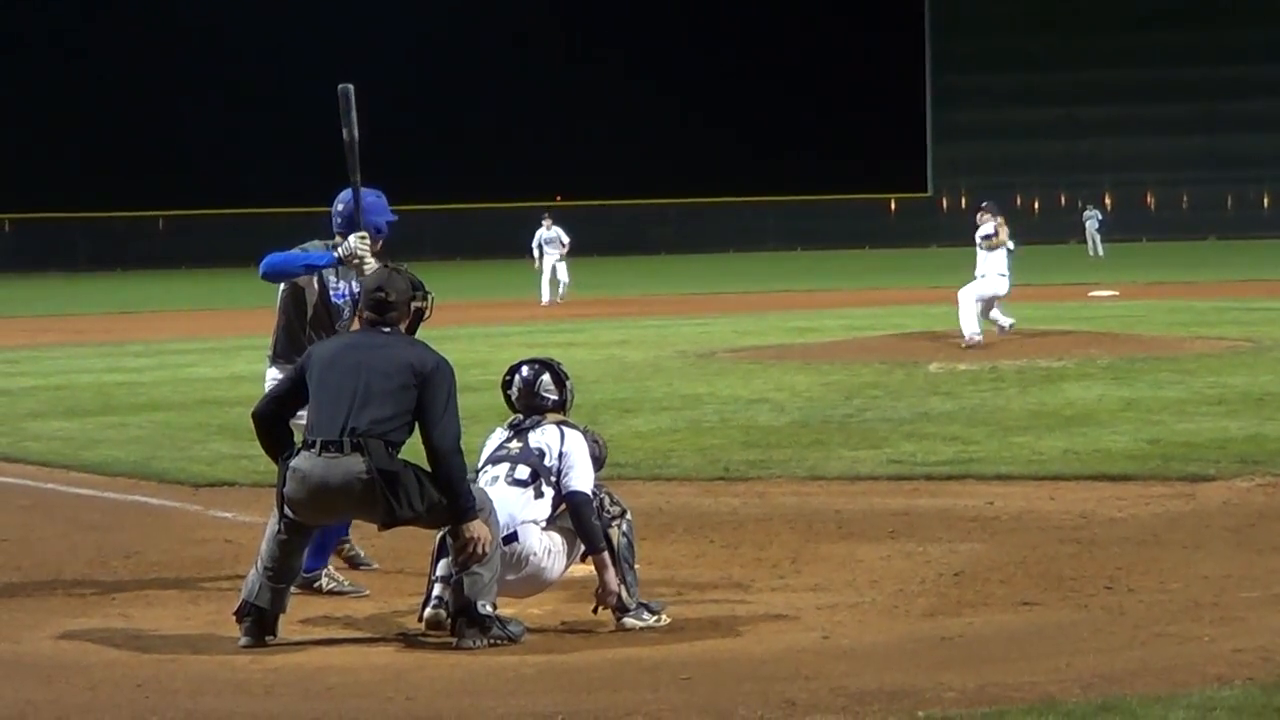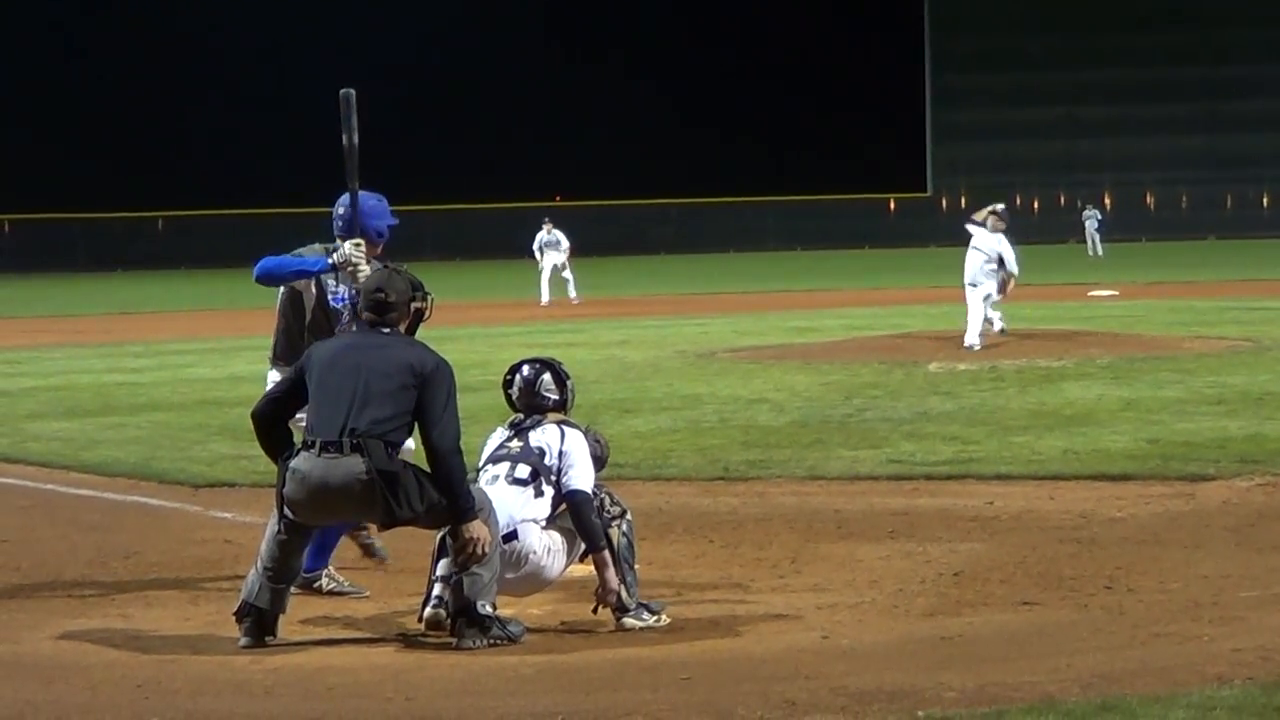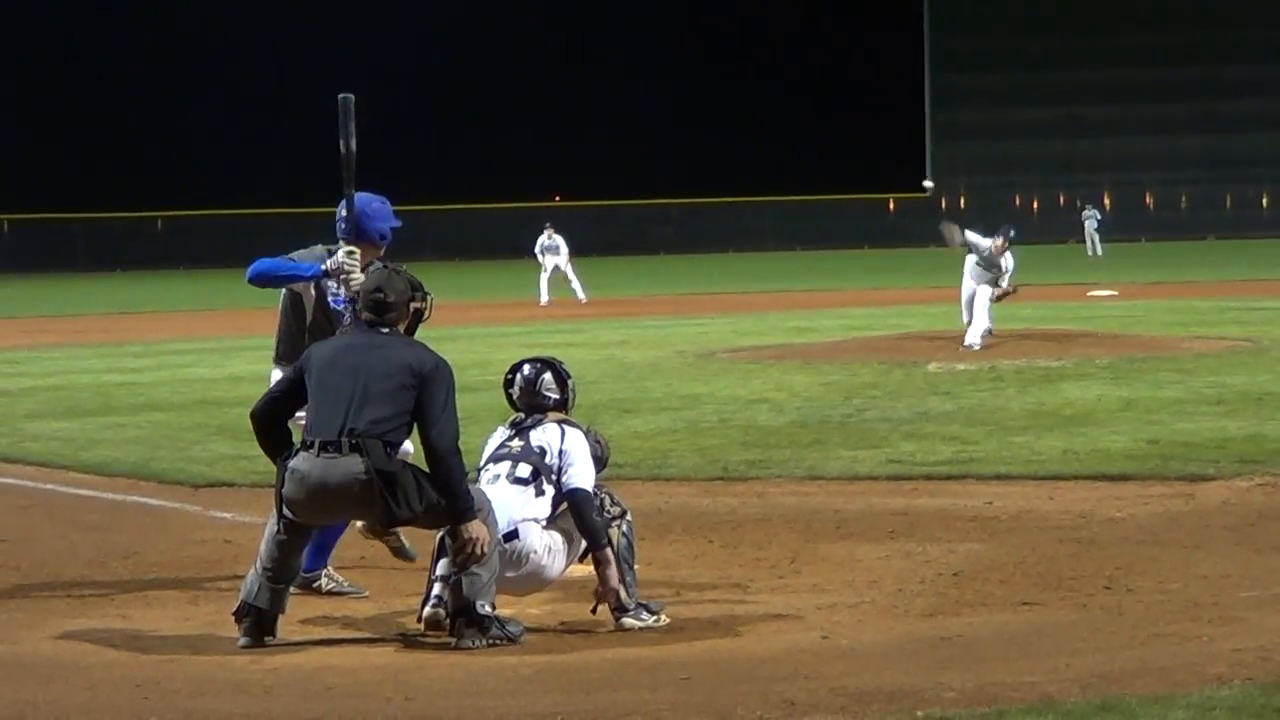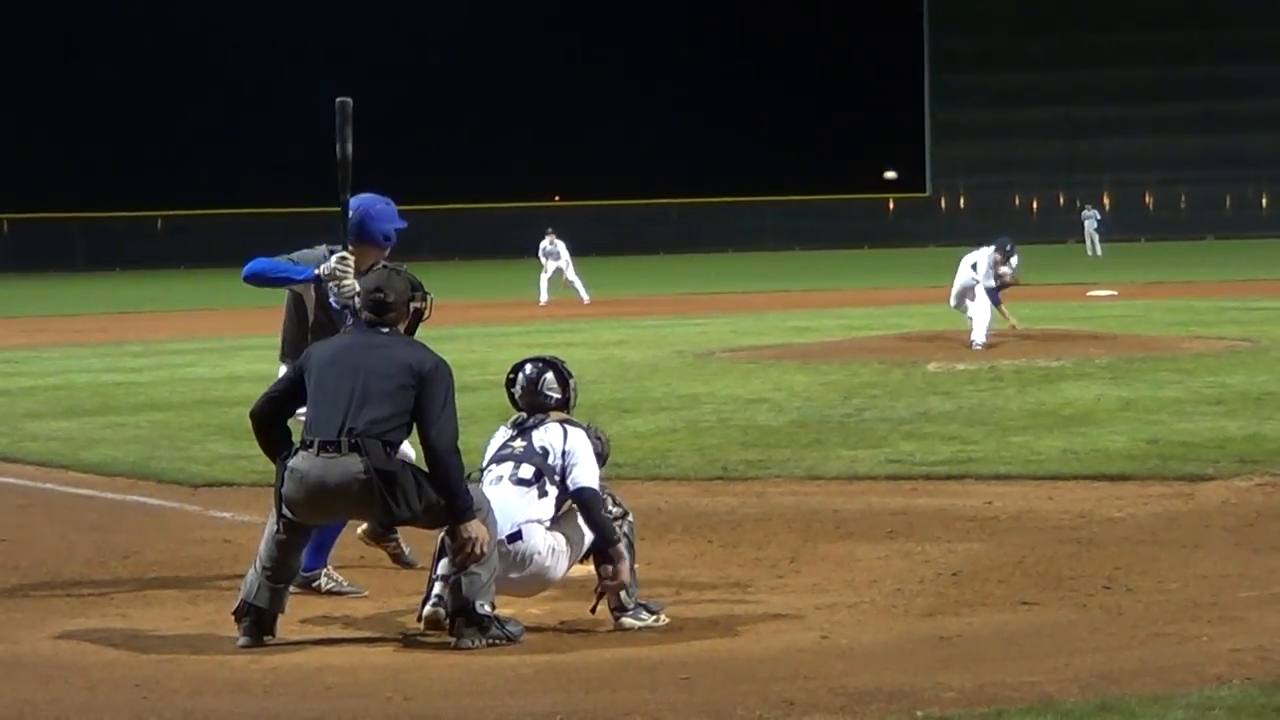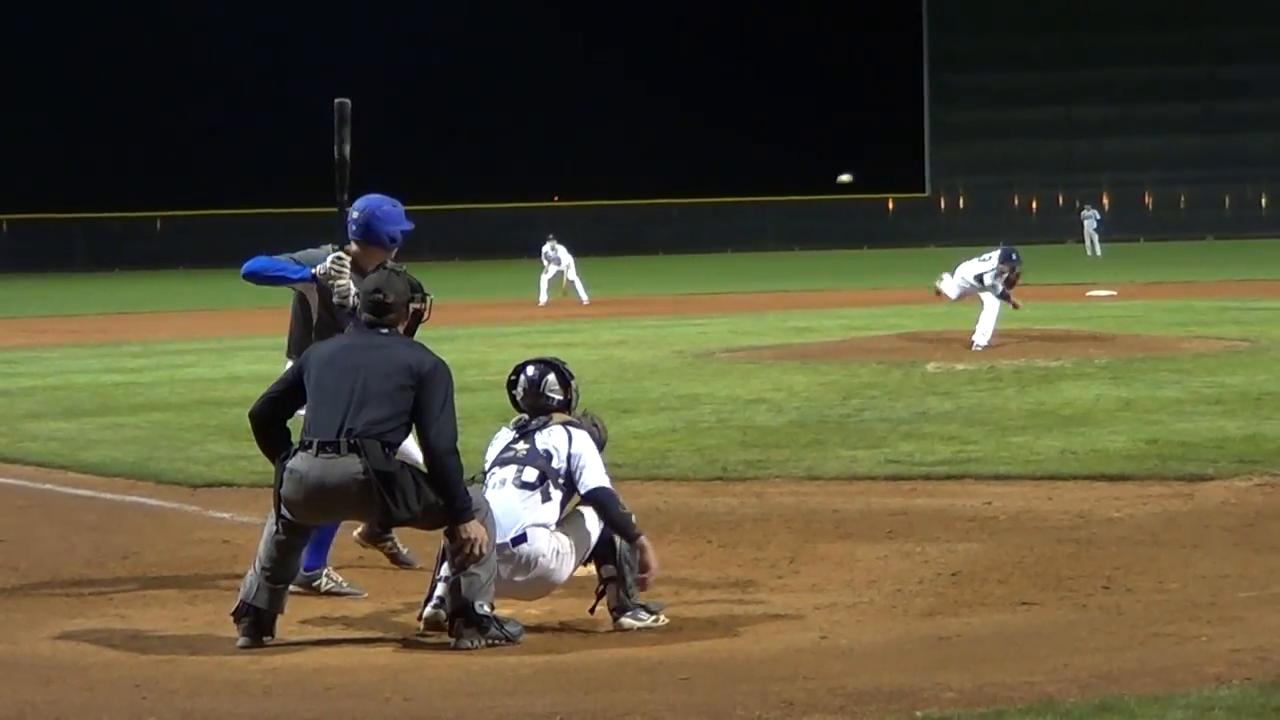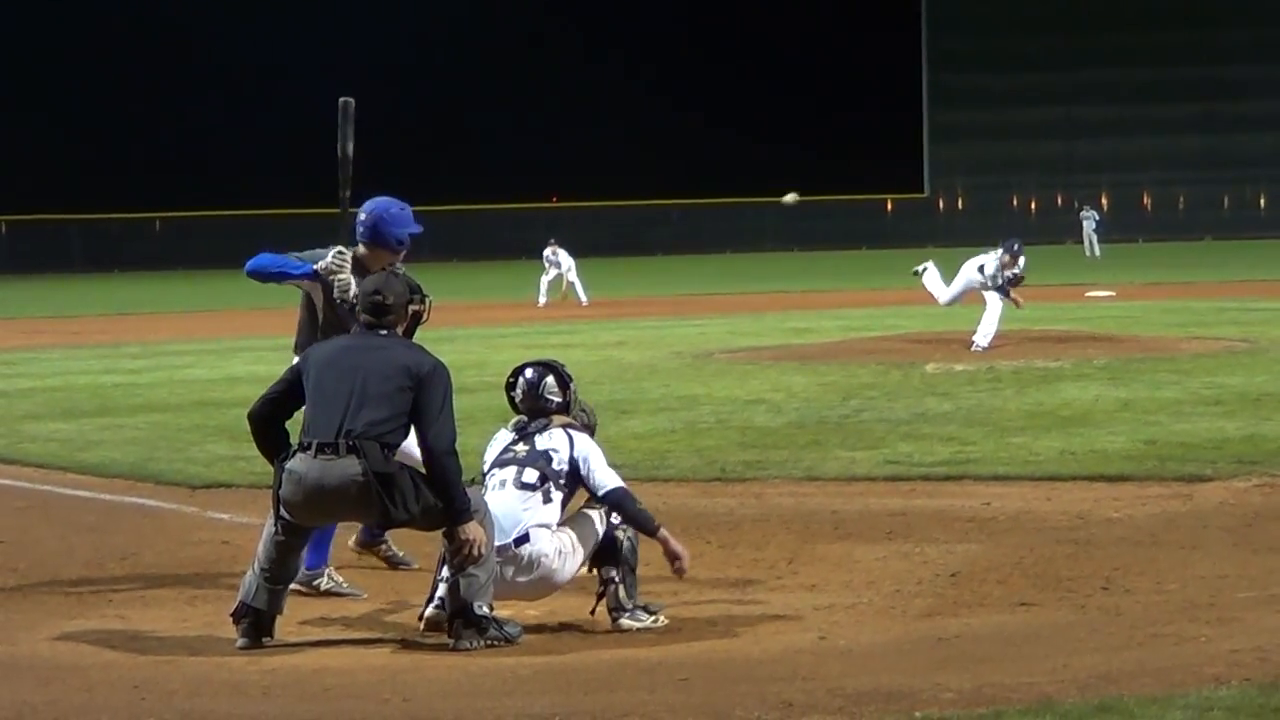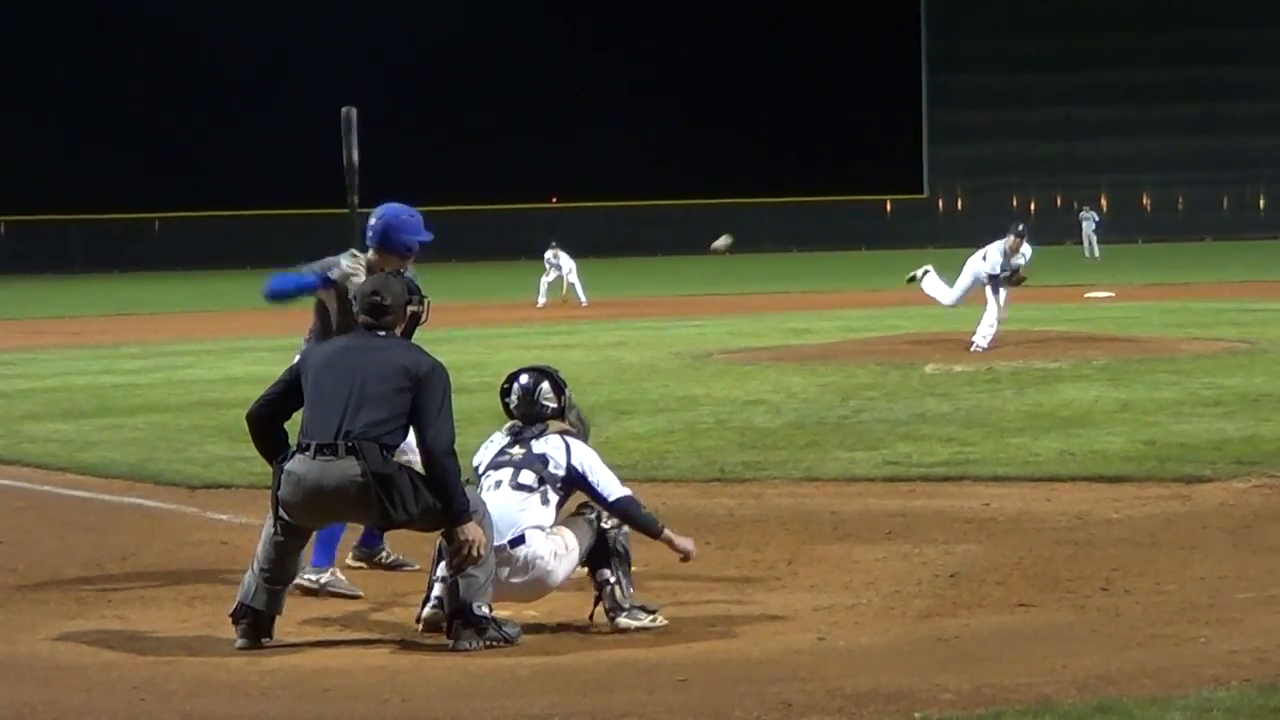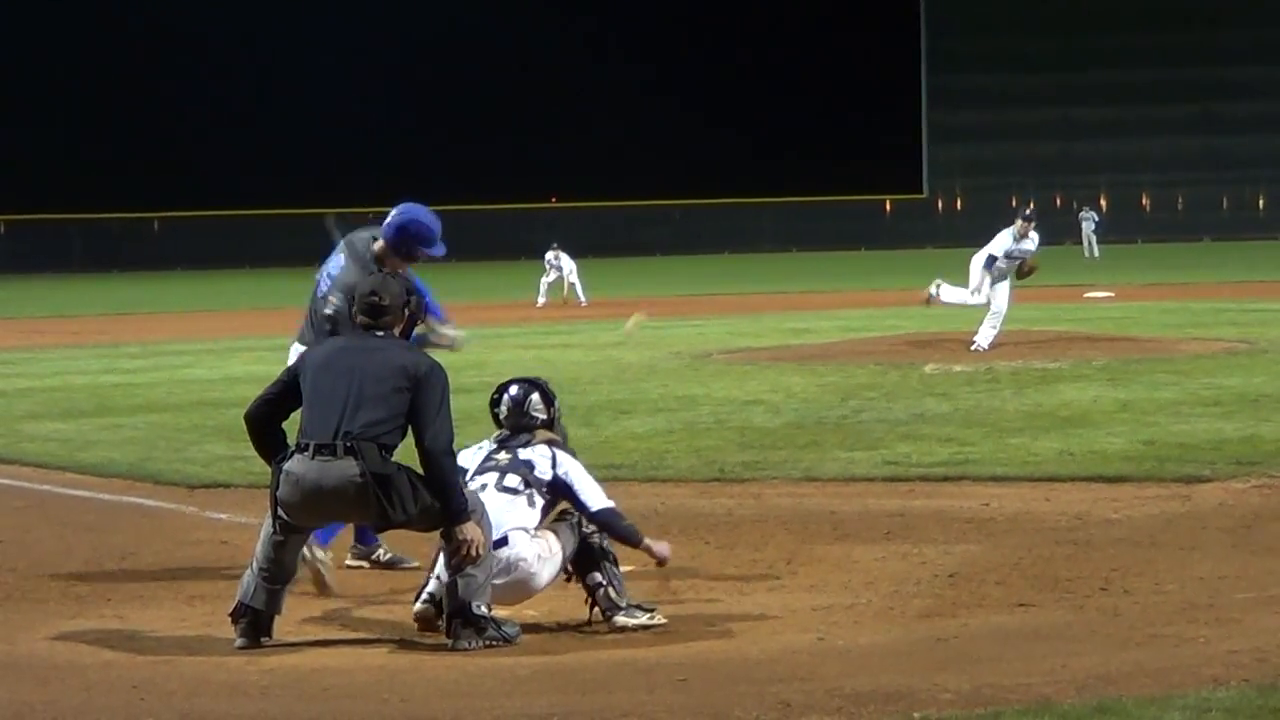
dt=0.1s
person 1, frame 1
left shoulder: (362, 266)
right shoulder: (314, 257)
right elbow: (269, 267)
right wrist: (337, 257)
left ankle: (337, 537)
right ankle: (312, 571)
person 1, frame 2
left shoulder: (364, 267)
right shoulder: (311, 260)
right elbow: (263, 271)
right wrist: (331, 263)
left knee: (399, 445)
left ankle: (354, 522)
right ankle: (312, 572)
person 1, frame 3
left shoulder: (371, 273)
right shoulder: (312, 261)
right elbow: (256, 272)
left wrist: (360, 292)
right wrist: (323, 272)
left knee: (398, 452)
right ankle: (311, 572)
person 1, frame 4
right shoulder: (313, 261)
right elbow: (252, 271)
left wrist: (357, 296)
right wrist: (318, 275)
left knee: (401, 458)
left ankle: (381, 529)
right ankle: (310, 572)
person 1, frame 5
right shoulder: (319, 260)
right elbow: (252, 268)
left wrist: (353, 297)
right wrist: (313, 275)
left knee: (410, 458)
left ankle: (377, 532)
right ankle: (311, 572)
person 1, frame 6
left shoulder: (393, 275)
right shoulder: (325, 261)
right elbow: (255, 266)
left wrist: (354, 294)
right wrist: (316, 272)
left knee: (408, 457)
left ankle: (371, 537)
right ankle: (312, 572)
person 1, frame 7
left shoulder: (403, 273)
right shoulder: (336, 269)
right elbow: (273, 289)
right wrist: (330, 280)
left knee: (408, 460)
left ankle: (371, 548)
right ankle: (317, 572)
person 1, frame 8
left shoulder: (366, 240)
right shoulder: (357, 282)
left elbow: (411, 283)
left wrist: (437, 323)
right wrist: (426, 335)
left ankle: (366, 546)
right ankle: (317, 546)
person 2, frame 1
left shoulder: (322, 350)
right shoulder: (427, 361)
left elbow: (266, 414)
right elbow: (443, 446)
left wrist: (293, 469)
right wrist: (468, 516)
left hip: (309, 477)
right hip: (372, 477)
left knee: (289, 514)
right knee: (478, 507)
left ankle: (255, 619)
right ankle: (476, 619)
person 2, frame 2
left shoulder: (322, 350)
right shoulder: (427, 361)
left elbow: (265, 414)
right elbow: (443, 447)
left wrist: (293, 469)
right wrist: (467, 516)
left hip: (309, 479)
right hip: (371, 478)
left knee: (289, 515)
right knee: (477, 508)
left ankle: (255, 619)
right ankle: (475, 619)
person 2, frame 3
left shoulder: (321, 350)
right shoulder: (426, 361)
left elbow: (264, 414)
right elbow: (442, 446)
left wrist: (292, 469)
right wrist: (466, 517)
left hip: (308, 477)
right hip: (370, 478)
left knee: (288, 515)
right knee: (476, 507)
left ankle: (255, 619)
right ankle: (475, 619)
person 2, frame 4
left shoulder: (321, 350)
right shoulder: (425, 361)
left elbow: (263, 414)
right elbow: (441, 446)
left wrist: (291, 468)
right wrist: (465, 517)
left hip: (307, 477)
right hip: (369, 478)
left knee: (287, 514)
right knee: (475, 507)
left ankle: (254, 619)
right ankle: (474, 619)
person 2, frame 5
left shoulder: (321, 351)
right shoulder: (424, 362)
left elbow: (263, 414)
right elbow: (439, 447)
right wrist: (464, 517)
left hip: (305, 478)
right hip: (369, 478)
left knee: (287, 515)
right knee: (473, 507)
left ankle: (253, 620)
right ankle: (474, 620)
person 2, frame 6
left shoulder: (319, 352)
right shoulder: (423, 364)
left elbow: (261, 415)
right elbow: (438, 448)
right wrist: (463, 518)
left hip: (304, 479)
right hip: (367, 479)
left knee: (285, 515)
right knee: (472, 509)
left ankle: (252, 621)
right ankle: (473, 620)
person 2, frame 7
left shoulder: (318, 353)
right shoulder: (422, 364)
left elbow: (260, 416)
right elbow: (437, 449)
right wrist: (462, 518)
left hip: (303, 480)
right hip: (366, 480)
left knee: (285, 514)
right knee: (472, 510)
left ankle: (251, 620)
right ankle: (471, 621)
person 2, frame 8
left shoulder: (317, 353)
right shoulder: (421, 364)
left elbow: (258, 416)
right elbow: (436, 449)
right wrist: (461, 518)
left hip: (302, 481)
right hip: (364, 481)
left knee: (284, 515)
right knee: (470, 511)
left ankle: (251, 620)
right ankle: (471, 620)
person 3, frame 1
left shoulder: (497, 436)
right shoulder: (567, 435)
right elbow: (580, 506)
right wrist: (606, 568)
right hip: (530, 565)
right knee: (607, 506)
left ankle: (439, 603)
right ankle: (628, 608)
person 3, frame 2
left shoulder: (499, 436)
right shoulder: (568, 435)
right elbow: (580, 505)
right wrist: (607, 566)
right hip: (529, 562)
right knee: (607, 506)
left ankle: (439, 603)
right ankle: (628, 608)
person 3, frame 3
left shoulder: (500, 435)
right shoulder: (569, 434)
right elbow: (581, 502)
right wrist: (610, 561)
right hip: (530, 564)
right knee: (607, 506)
left ankle: (438, 603)
right ankle: (627, 608)
person 3, frame 4
left shoulder: (502, 435)
right shoulder: (571, 433)
right elbow: (588, 499)
right wrist: (620, 555)
right hip: (533, 564)
right knee: (609, 507)
left ankle: (438, 602)
right ankle: (626, 608)
person 3, frame 5
left shoulder: (503, 436)
right shoulder: (574, 436)
right elbow: (602, 497)
right wrist: (644, 547)
right hip: (538, 568)
right knee: (603, 511)
left ankle: (439, 605)
right ankle: (627, 608)
person 3, frame 6
left shoulder: (502, 437)
right shoulder: (575, 439)
right elbow: (618, 497)
right wrist: (667, 541)
right hip: (539, 567)
right knee: (611, 512)
left ankle: (440, 605)
right ankle: (626, 609)
person 3, frame 7
left shoulder: (495, 442)
right shoulder: (572, 445)
right elbow: (622, 504)
right wrist: (671, 538)
right hip: (535, 570)
right knee: (601, 515)
left ankle: (437, 605)
right ankle: (623, 609)
person 3, frame 8
left shoulder: (481, 449)
right shoulder: (557, 456)
right elbow: (604, 516)
right wrist: (650, 546)
right hip: (518, 570)
right knee: (582, 522)
left ankle: (431, 601)
right ankle: (617, 608)
